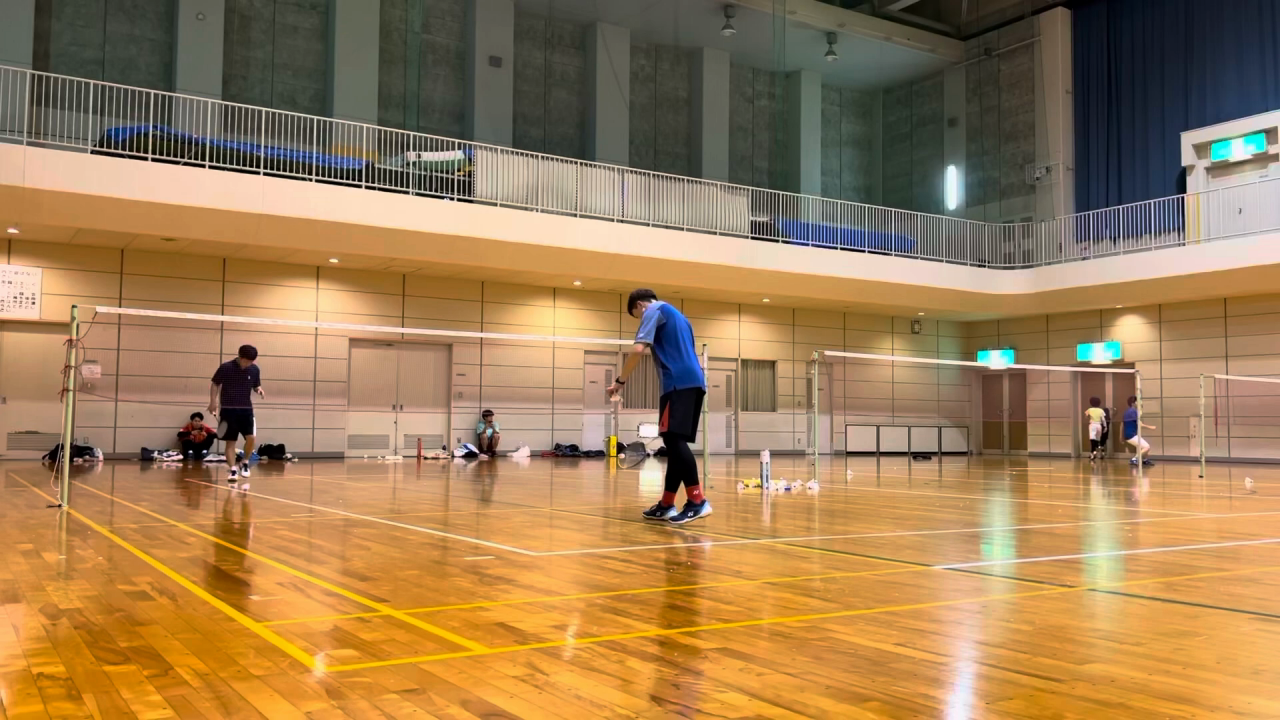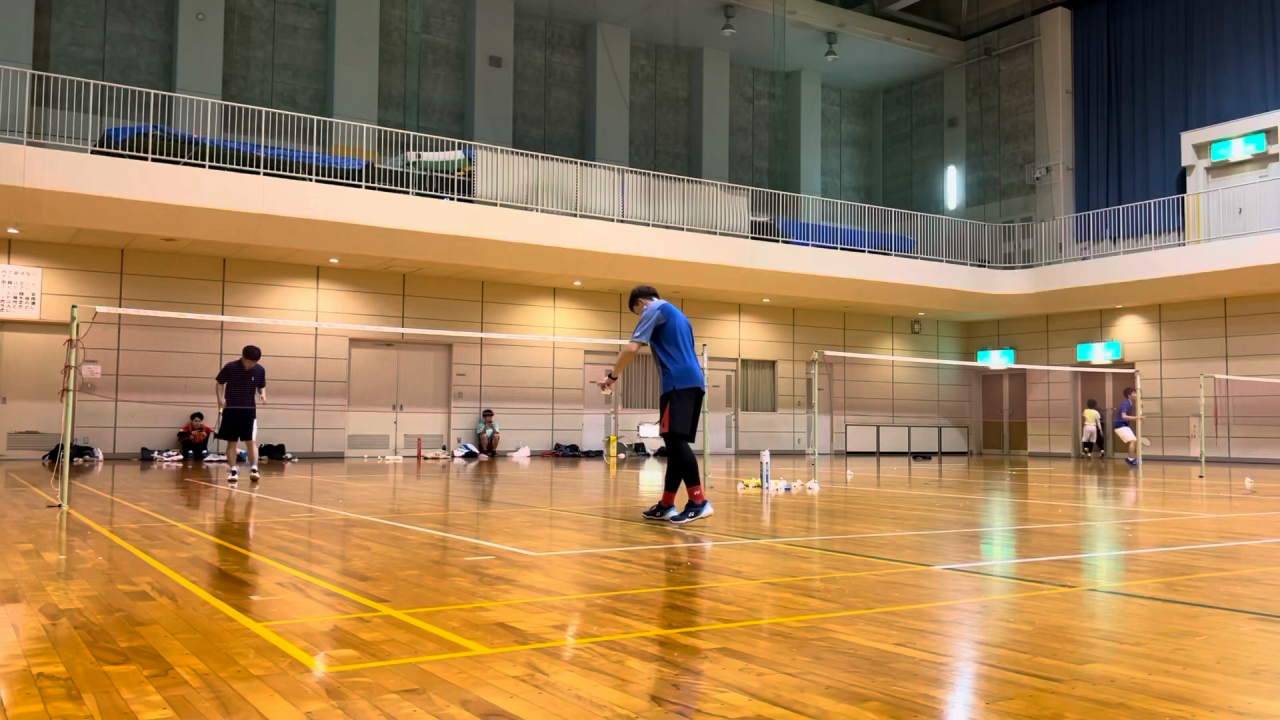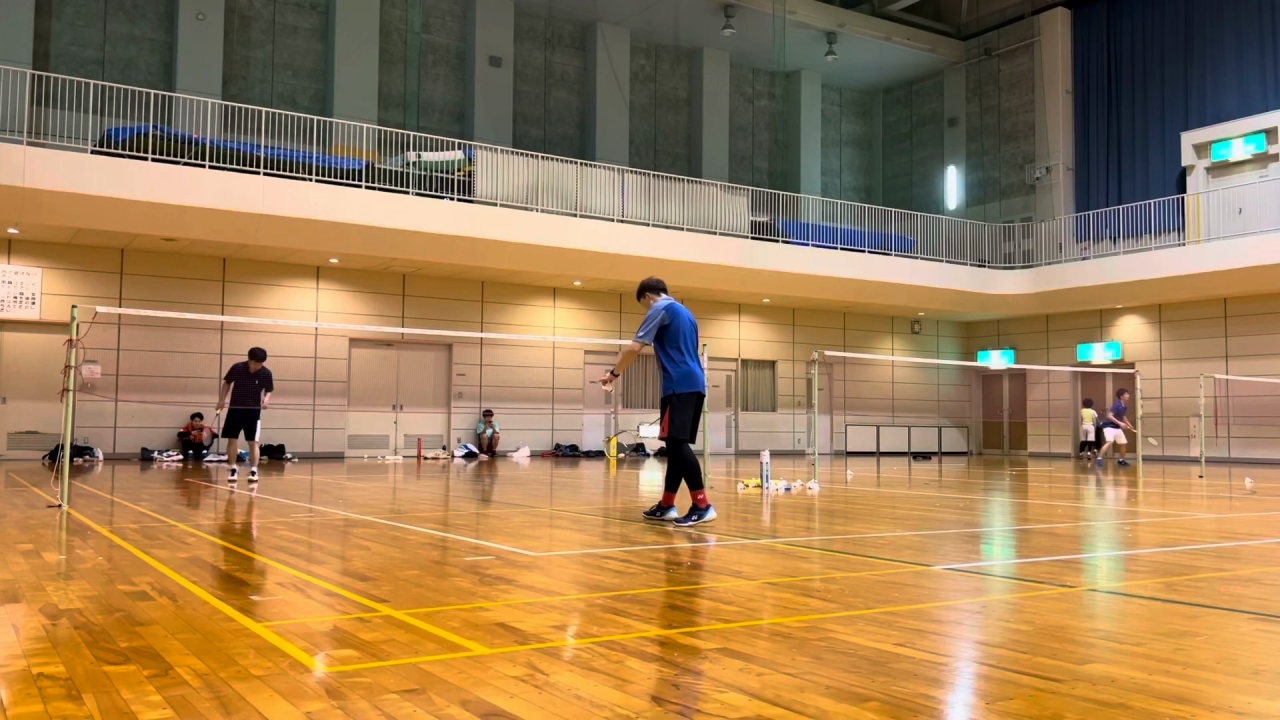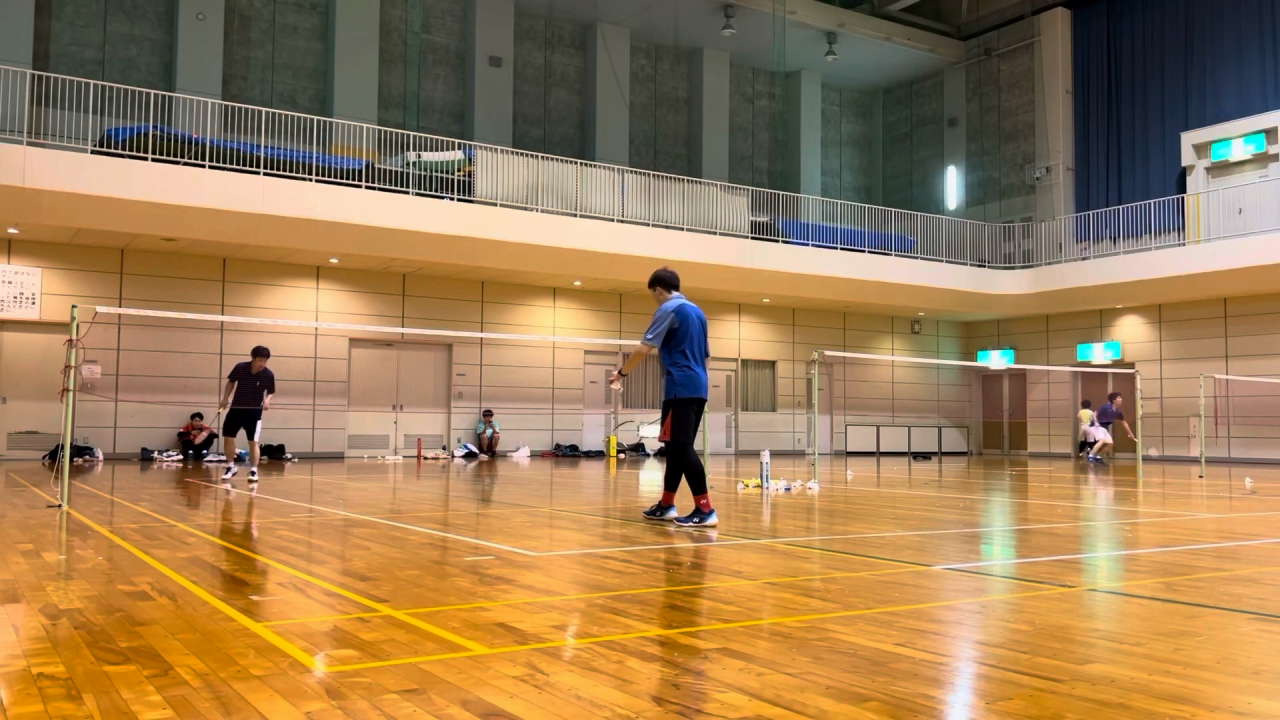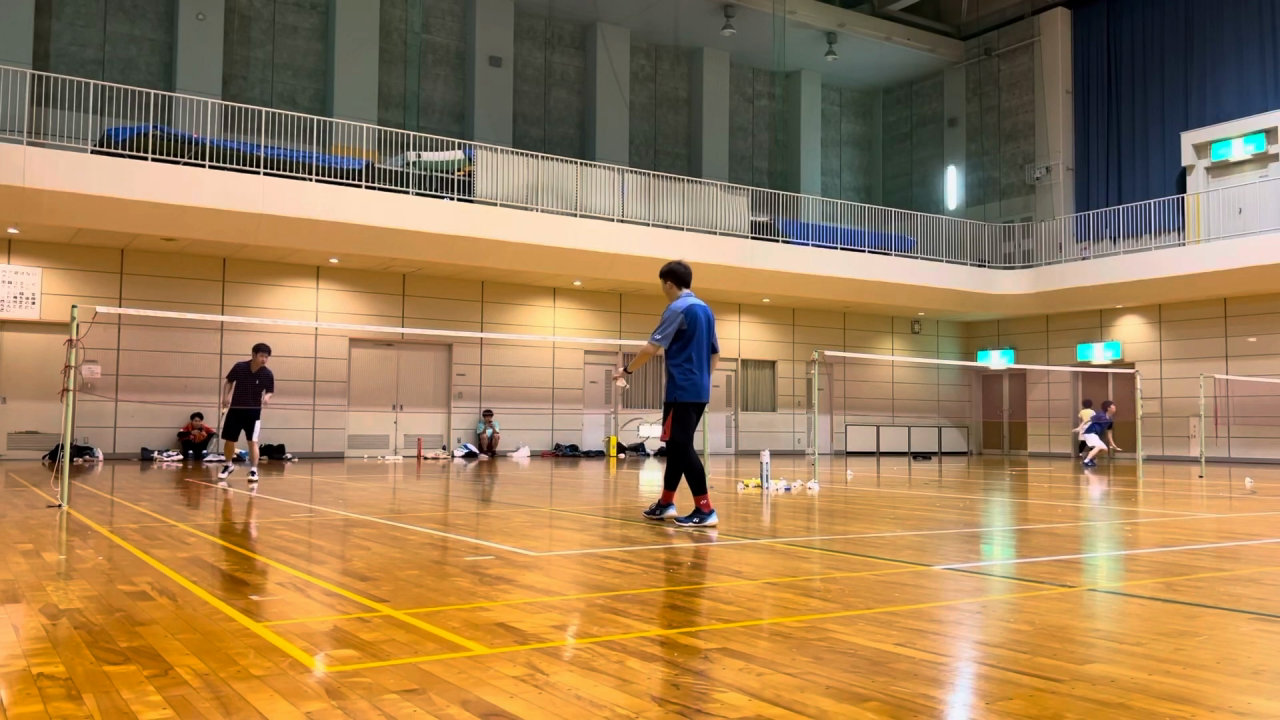
dt=0.2s
person 1, frame 1
left shoulder: (655, 310)
right shoulder: (677, 316)
left elbow: (639, 348)
left wrist: (620, 380)
left hip: (679, 382)
right hip: (693, 382)
left knee: (675, 440)
right knee: (676, 442)
left ankle: (697, 501)
right ankle: (667, 504)
person 1, frame 2
left shoulder: (655, 310)
right shoulder: (678, 315)
left elbow: (632, 348)
left wrist: (612, 376)
left hip: (679, 383)
right hip: (693, 382)
left knee: (676, 440)
right knee: (675, 442)
left ankle: (699, 501)
right ankle: (667, 504)
person 1, frame 3
left shoulder: (660, 309)
right shoulder: (686, 313)
left elbow: (636, 346)
left wrist: (613, 373)
left hip: (679, 385)
right hip: (695, 385)
left knee: (677, 443)
right knee: (676, 444)
left ankle: (702, 505)
right ankle: (667, 505)
person 1, frame 4
left shoulder: (669, 309)
right shoulder: (697, 311)
left elbow: (645, 348)
left wrist: (621, 372)
left hip: (681, 388)
right hip: (698, 388)
left knee: (681, 447)
right knee: (676, 446)
left ankle: (705, 510)
right ankle: (666, 505)
person 1, frame 5
left shoulder: (678, 309)
right shoulder: (705, 310)
left elbow: (652, 348)
right elbow: (714, 353)
left wrist: (627, 370)
left hip: (682, 390)
right hip: (699, 390)
left knee: (683, 447)
right knee: (676, 445)
left ankle: (705, 510)
right ankle: (666, 503)
